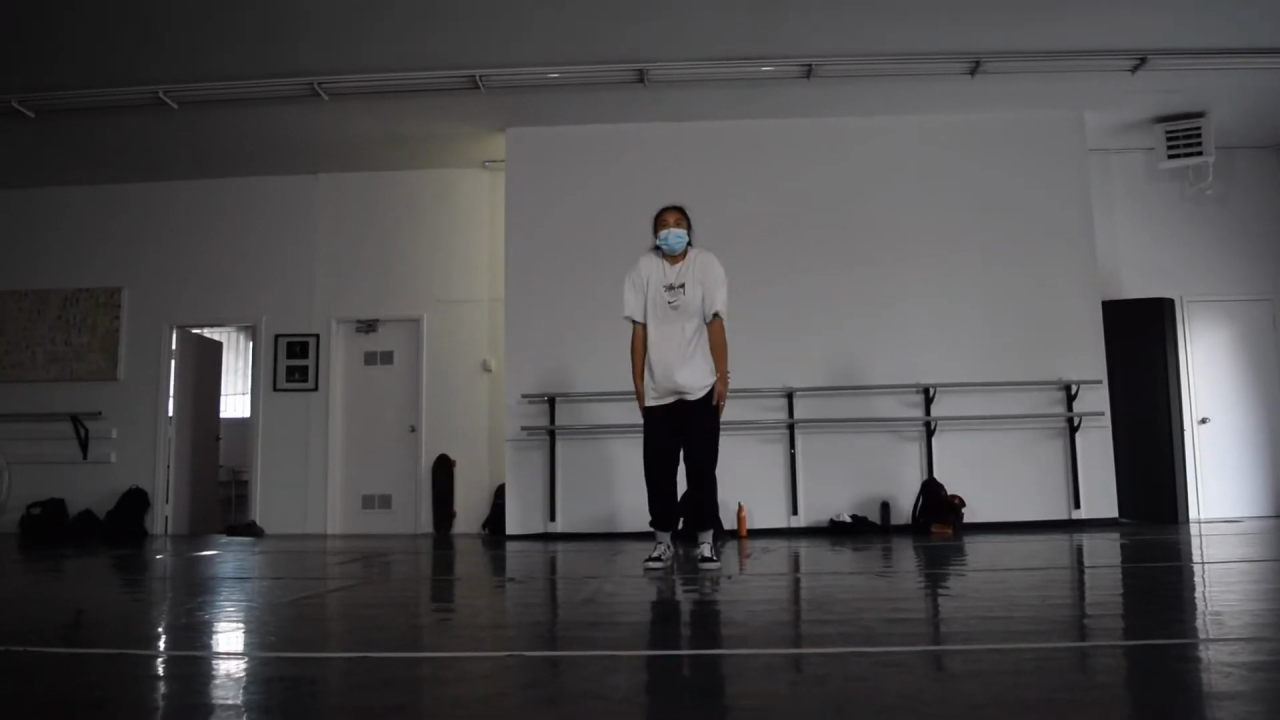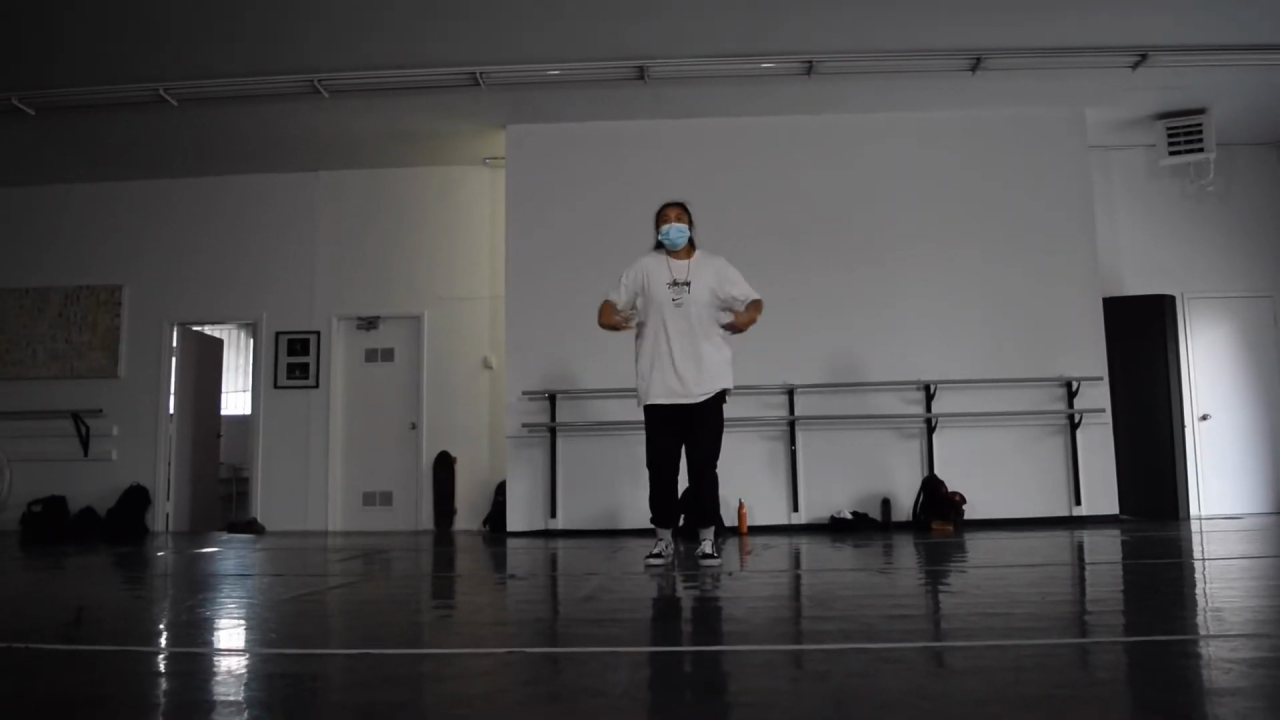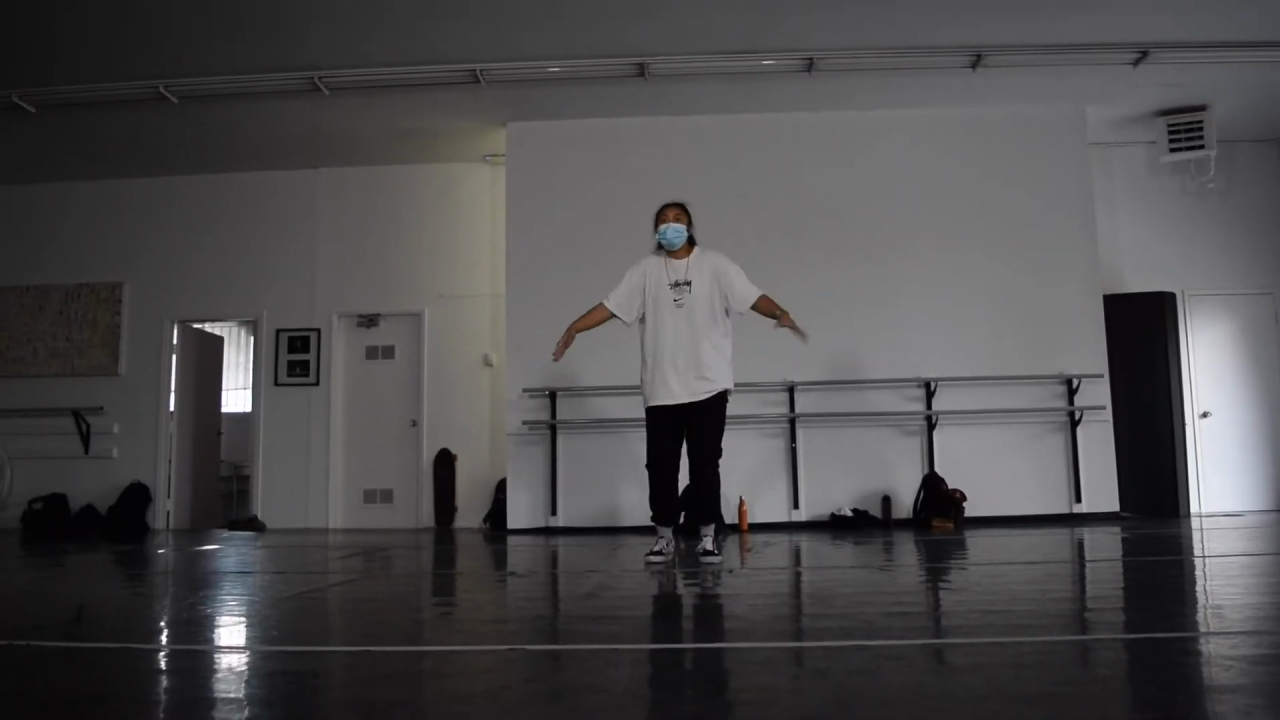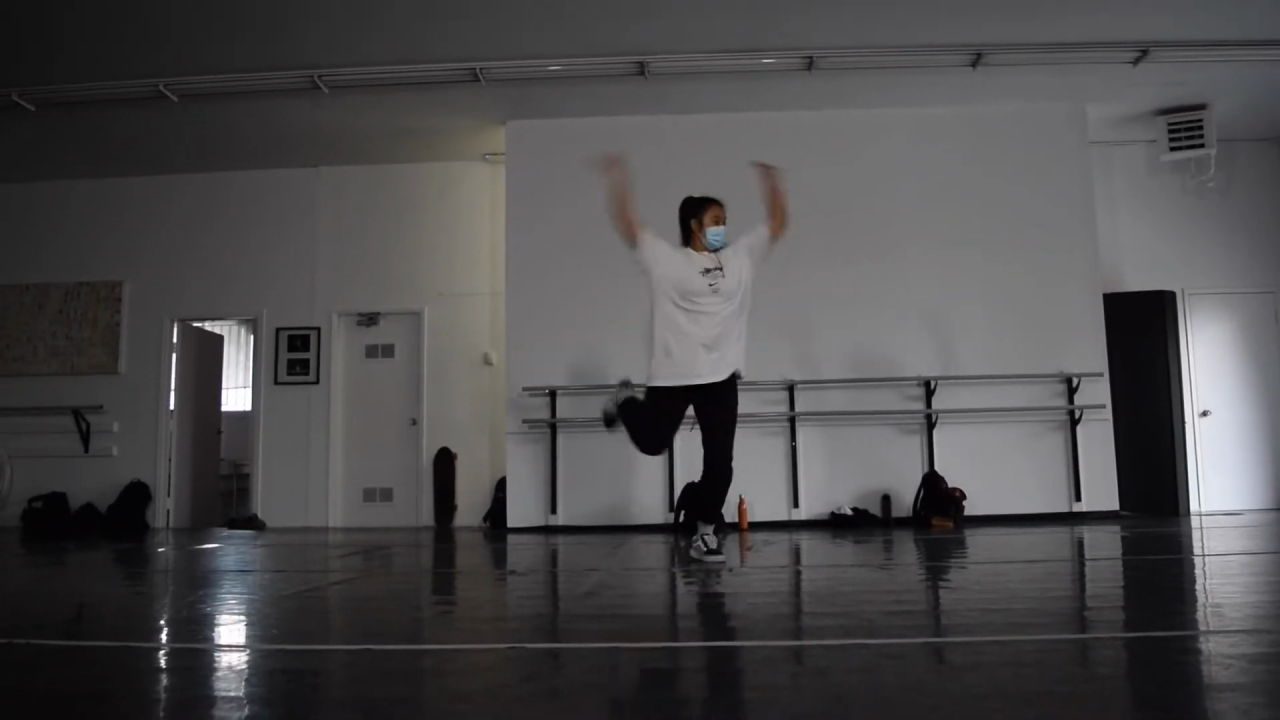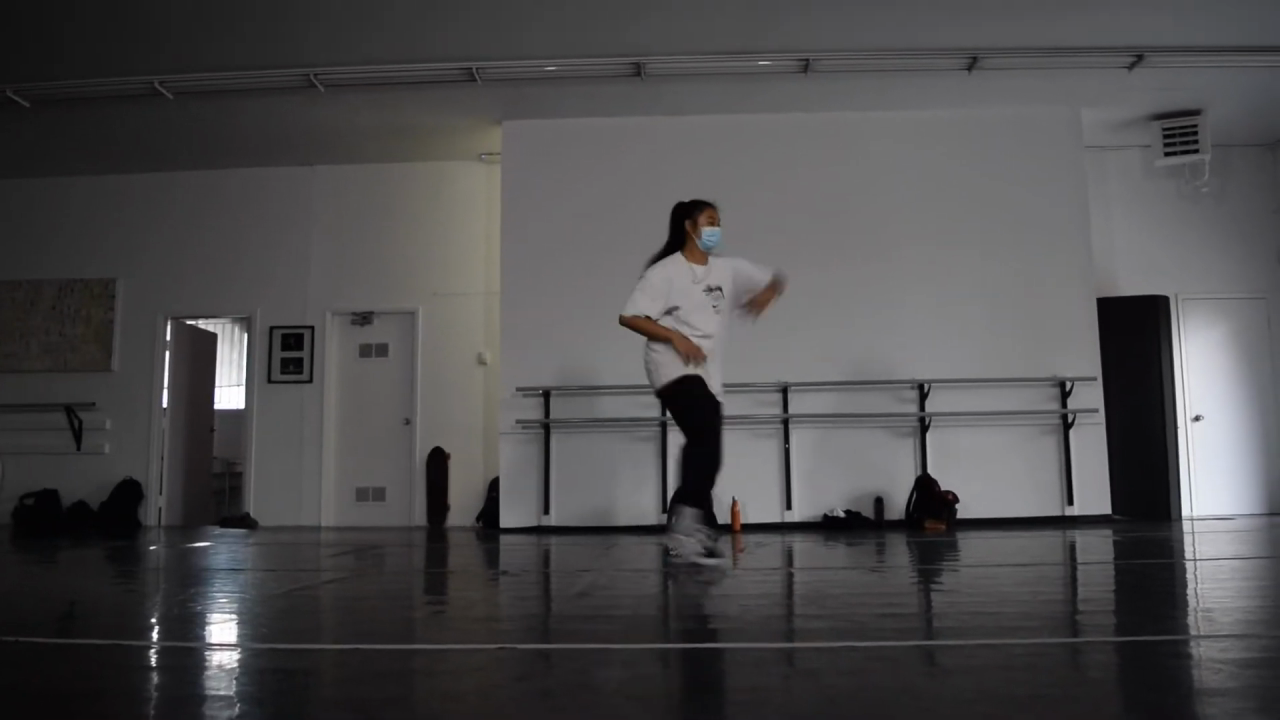
dt=0.4s
person 1, frame 1
left shoulder: (706, 264)
right shoulder: (643, 268)
left elbow: (715, 321)
right elbow: (637, 327)
left wrist: (722, 376)
right wrist: (637, 380)
left hip: (701, 386)
right hip: (658, 390)
left knee: (701, 466)
right knee: (658, 468)
left ankle: (705, 542)
right ankle: (663, 542)
person 1, frame 2
left shoulder: (715, 266)
right shoulder: (644, 268)
left elbow: (753, 301)
right elbow: (612, 303)
left wrist: (748, 315)
right wrist: (609, 315)
left hip: (706, 386)
right hip: (659, 388)
left knee: (703, 464)
right knee: (661, 465)
left ankle: (706, 539)
right ankle: (664, 539)
person 1, frame 3
left shoulder: (715, 264)
right shoulder: (646, 270)
left elbow: (752, 298)
right elbow: (610, 307)
left wrist: (780, 314)
right wrist: (572, 330)
left hip: (707, 385)
right hip: (661, 388)
left knee: (705, 461)
right knee: (660, 464)
left ankle: (707, 537)
right ankle: (665, 537)
person 1, frame 4
left shoulder: (740, 254)
right shoulder: (666, 258)
left elbow: (778, 223)
right elbow: (627, 226)
left wrist: (770, 179)
right wrist: (618, 178)
left hip: (721, 372)
right hip: (673, 369)
left knee: (720, 458)
right knee: (652, 440)
left ankle: (705, 532)
right ankle: (626, 400)
person 1, frame 5
left shoulder: (730, 268)
right shoulder: (666, 271)
left elbow: (773, 281)
right elbow: (631, 316)
left wrist: (767, 292)
right wrist: (675, 338)
left hip: (706, 377)
right hip: (675, 371)
left knee: (705, 453)
right knee: (706, 444)
left ankle: (685, 532)
right ankle: (689, 524)
